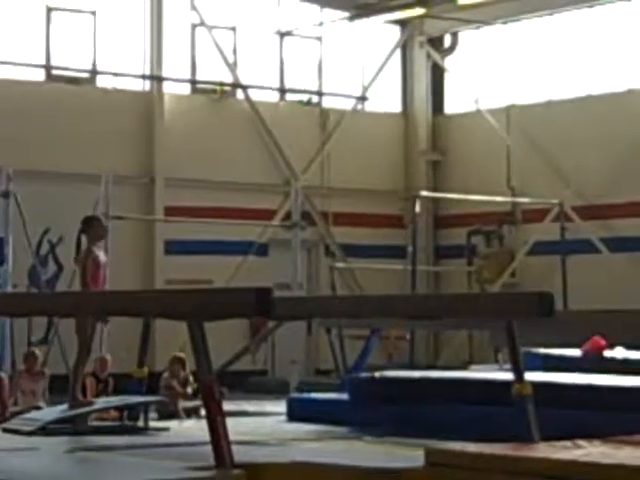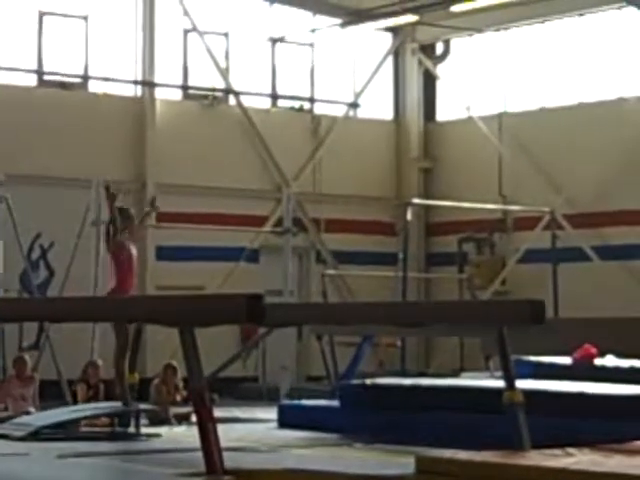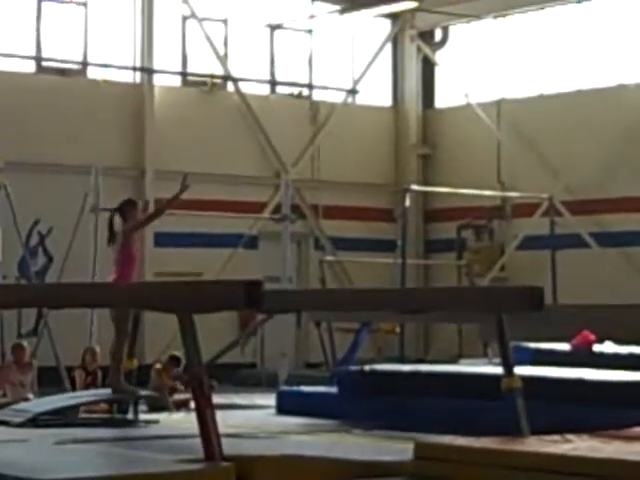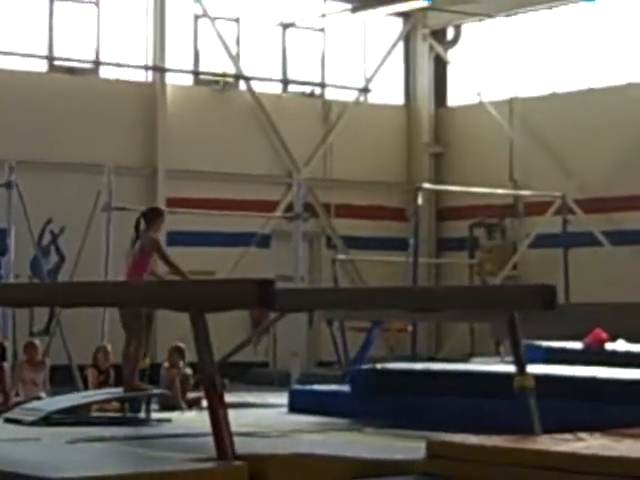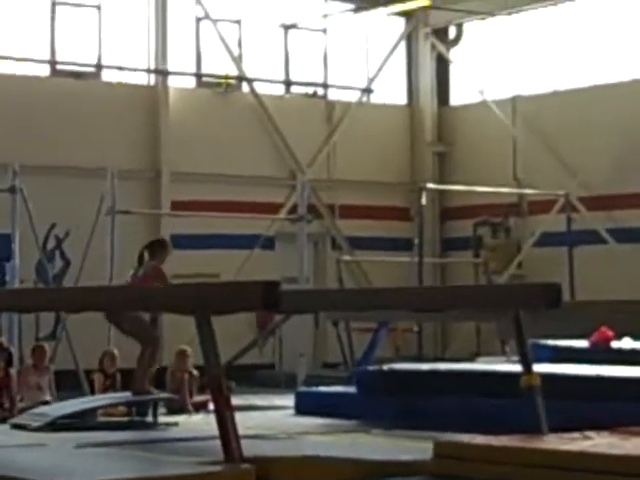
dt=1s
person 1, frame 1
left shoulder: (100, 251)
right shoulder: (89, 252)
right elbow: (86, 283)
left knee: (86, 351)
right knee: (84, 351)
left ankle: (77, 394)
right ankle: (75, 395)
person 1, frame 2
left shoulder: (128, 240)
right shoulder: (117, 241)
left elbow: (139, 224)
right elbow: (115, 224)
left wrist: (151, 209)
right wrist: (111, 204)
left hip: (126, 297)
right hip: (118, 298)
left knee: (123, 343)
right knee: (123, 343)
left ankle: (122, 389)
right ankle: (123, 391)
person 1, frame 3
left shoulder: (124, 232)
right shoulder: (127, 231)
right elbow: (155, 215)
right wrist: (179, 193)
left hip: (119, 287)
right hip: (122, 288)
left knee: (120, 335)
right knee: (122, 334)
left ankle: (114, 378)
right ankle: (116, 380)
person 1, frame 4
left shoulder: (138, 238)
right shoulder: (151, 240)
right elbow: (169, 264)
left wrist: (163, 280)
right wrist: (188, 280)
left knee: (131, 338)
right knee: (141, 337)
left ankle: (128, 379)
right ankle: (132, 379)
person 1, frame 5
left shoulder: (143, 267)
right shoulder: (155, 268)
left hip: (115, 310)
right hip: (124, 309)
left knee: (149, 342)
right knee: (154, 341)
left ankle: (140, 384)
right ankle: (142, 384)
